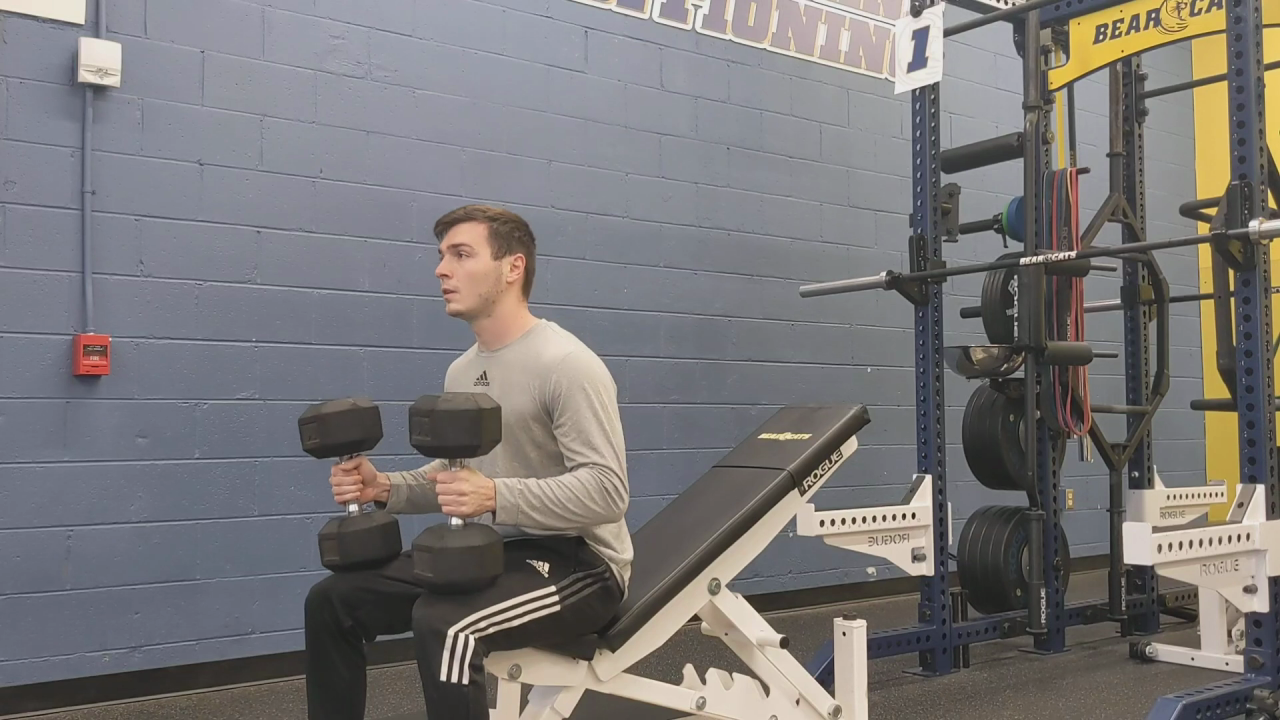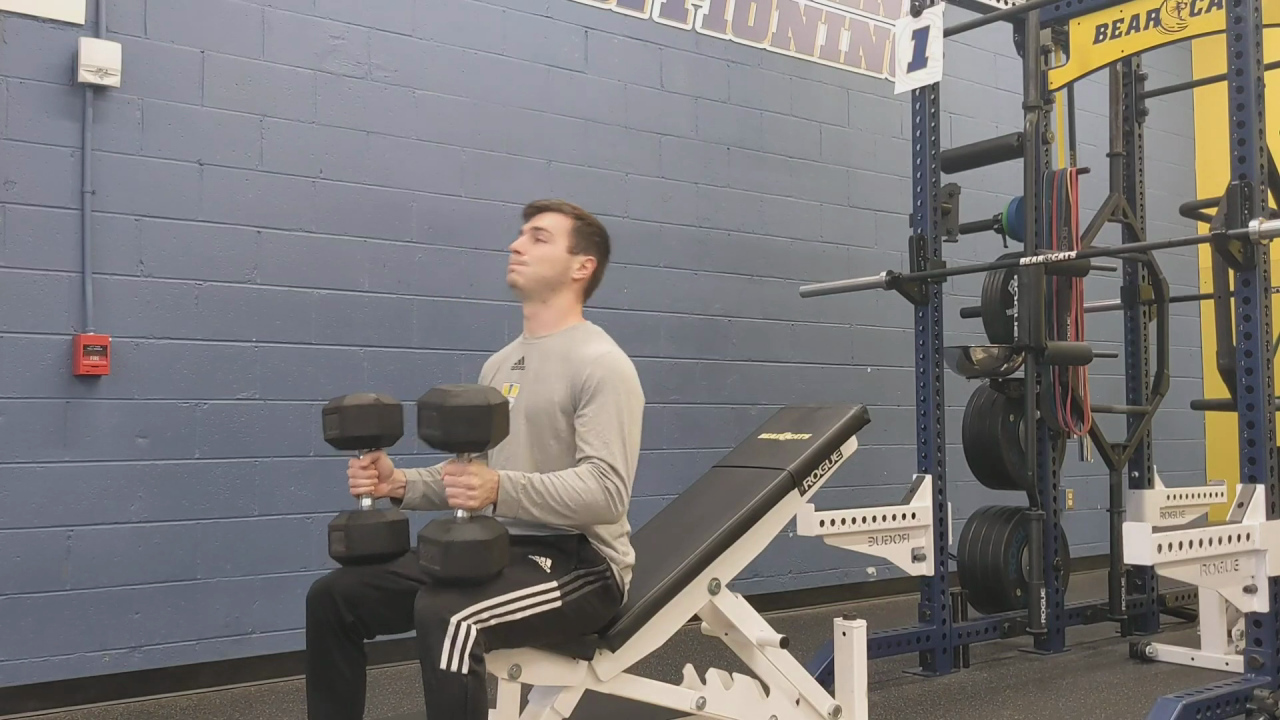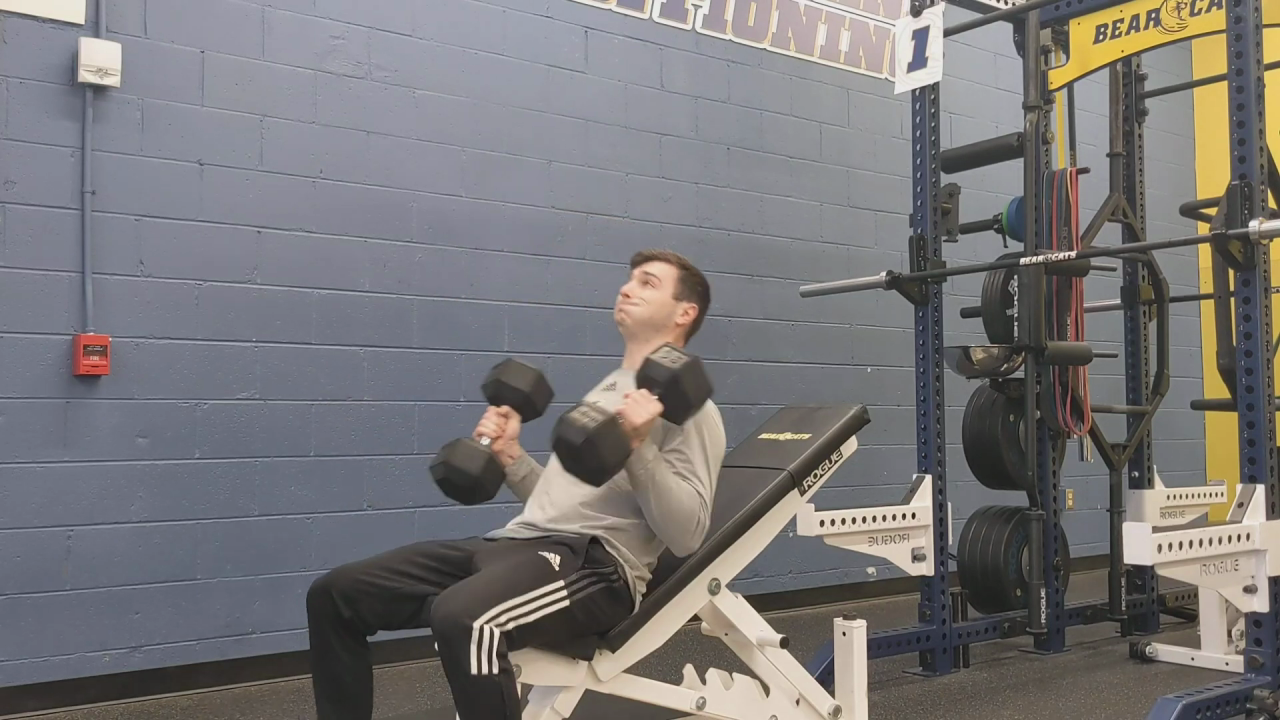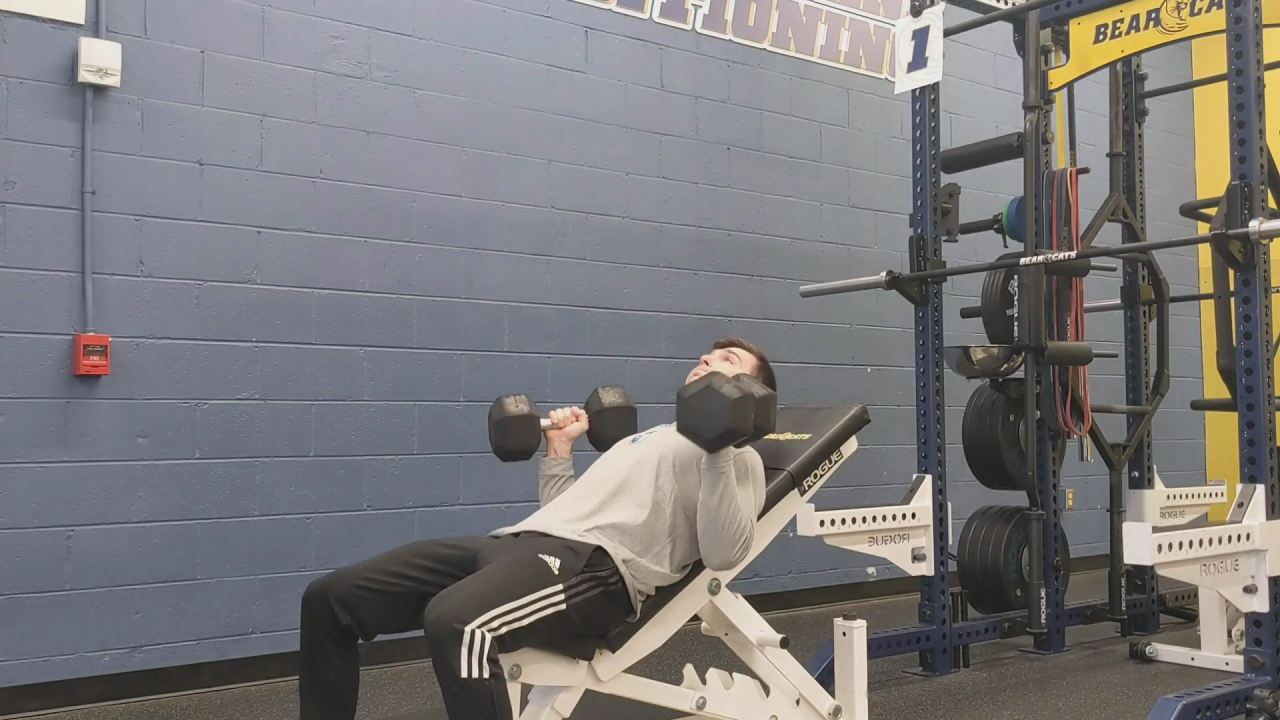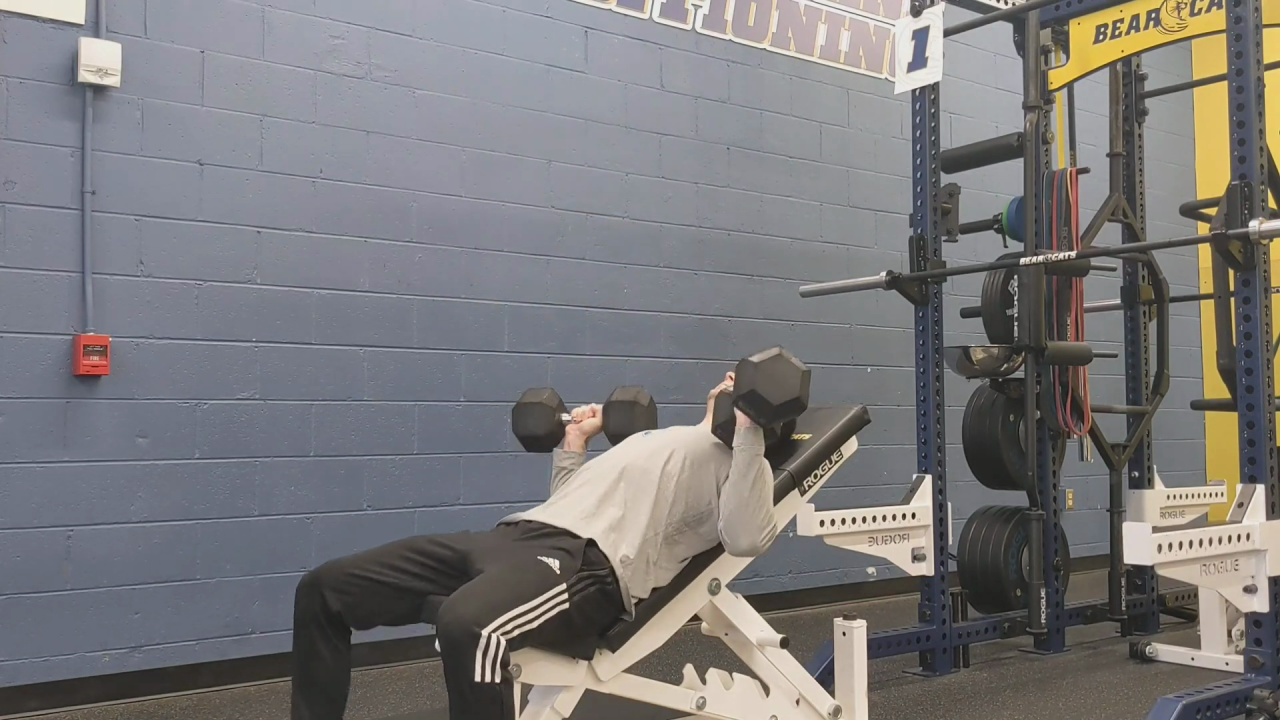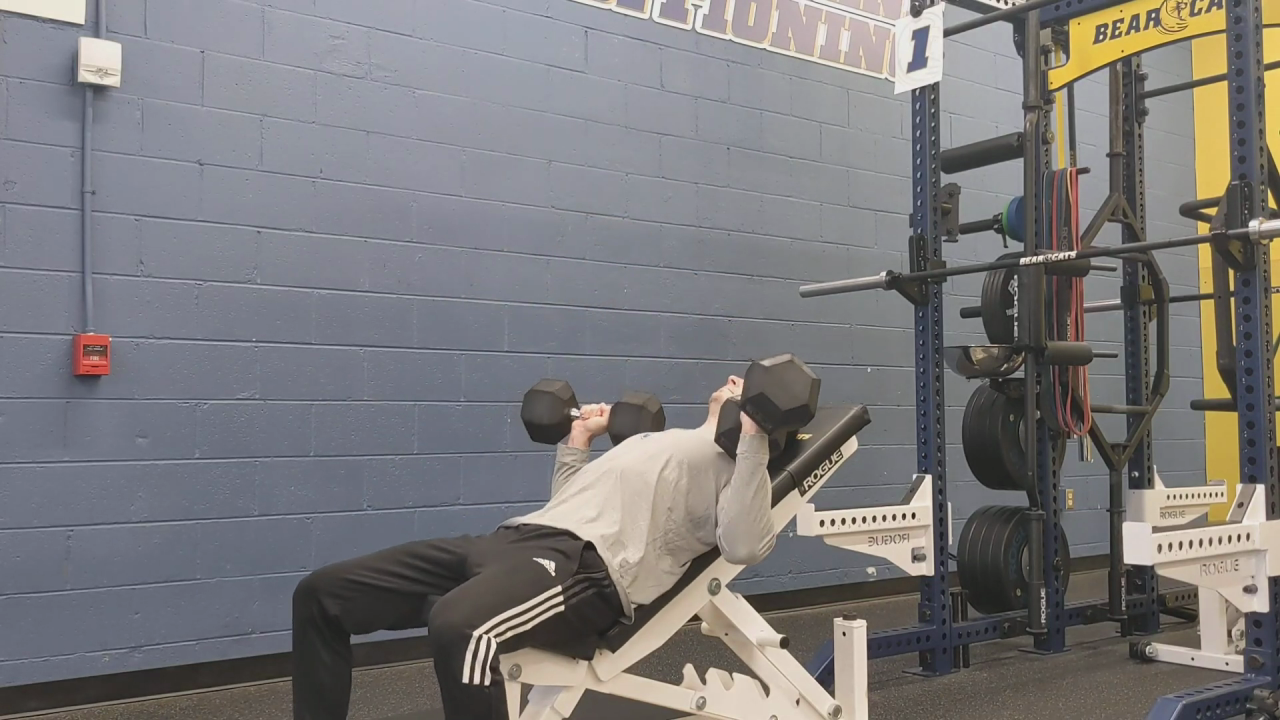
dt=0.5s
person 1, frame 1
left shoulder: (565, 365)
right shoulder: (463, 372)
left elbow: (606, 493)
right elbow: (457, 476)
left wrist: (497, 496)
right wrist: (384, 487)
left hip: (576, 560)
left knee: (444, 624)
right knee: (333, 600)
person 1, frame 2
left shoulder: (600, 364)
right shoulder: (501, 364)
left elbow: (606, 493)
right elbow: (473, 475)
left wrist: (501, 489)
right wrist: (402, 484)
left hip: (580, 561)
left knee: (446, 615)
right knee: (335, 597)
person 1, frame 3
left shoulder: (689, 410)
right shoulder: (604, 392)
left elbow: (684, 534)
left wrist: (640, 444)
right wrist: (509, 453)
left hip: (591, 563)
right hip: (514, 541)
left knee: (462, 619)
right knee: (336, 593)
person 1, frame 4
left shoulder: (736, 458)
right shoulder: (646, 438)
left elbow: (723, 551)
left wrist: (720, 444)
right wrist: (558, 447)
left hip: (593, 565)
right hip: (519, 540)
left knee: (455, 624)
right knee: (331, 598)
person 1, frame 5
left shoulder: (736, 459)
right shoulder: (660, 439)
left elbow: (746, 538)
left wrist: (748, 429)
right wrist: (575, 440)
left hip: (585, 561)
right hip: (517, 534)
left knee: (468, 628)
right knee: (327, 586)
person 1, frame 6
left shoulder: (735, 461)
right shoulder: (657, 439)
left elbow: (744, 545)
left wrist: (753, 436)
right wrist: (578, 436)
left hip: (583, 563)
right hip: (515, 538)
left knee: (460, 631)
right knee: (321, 594)
